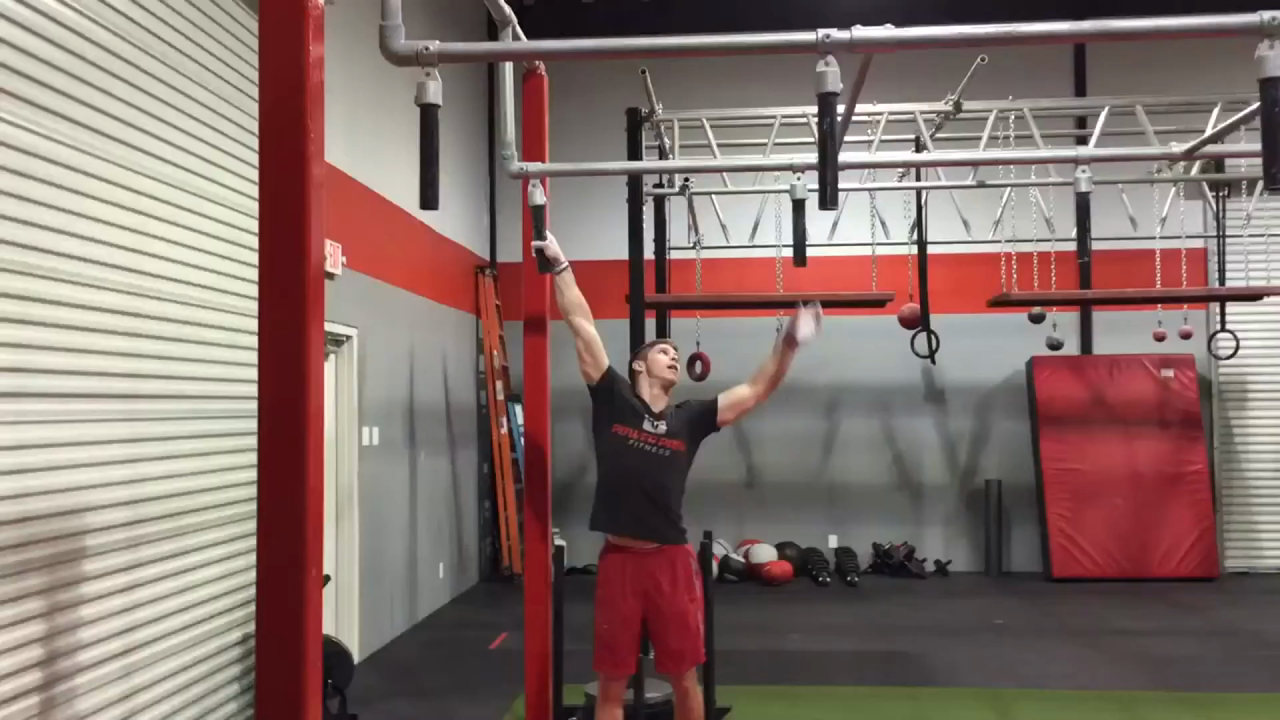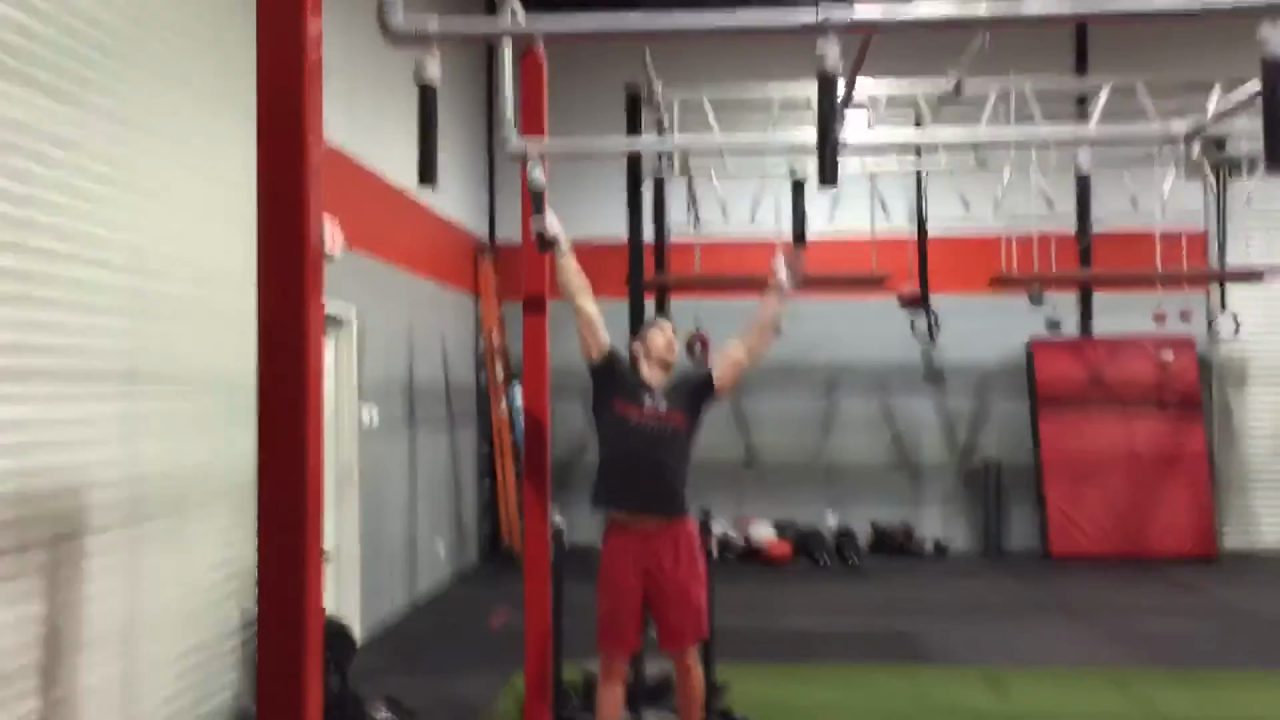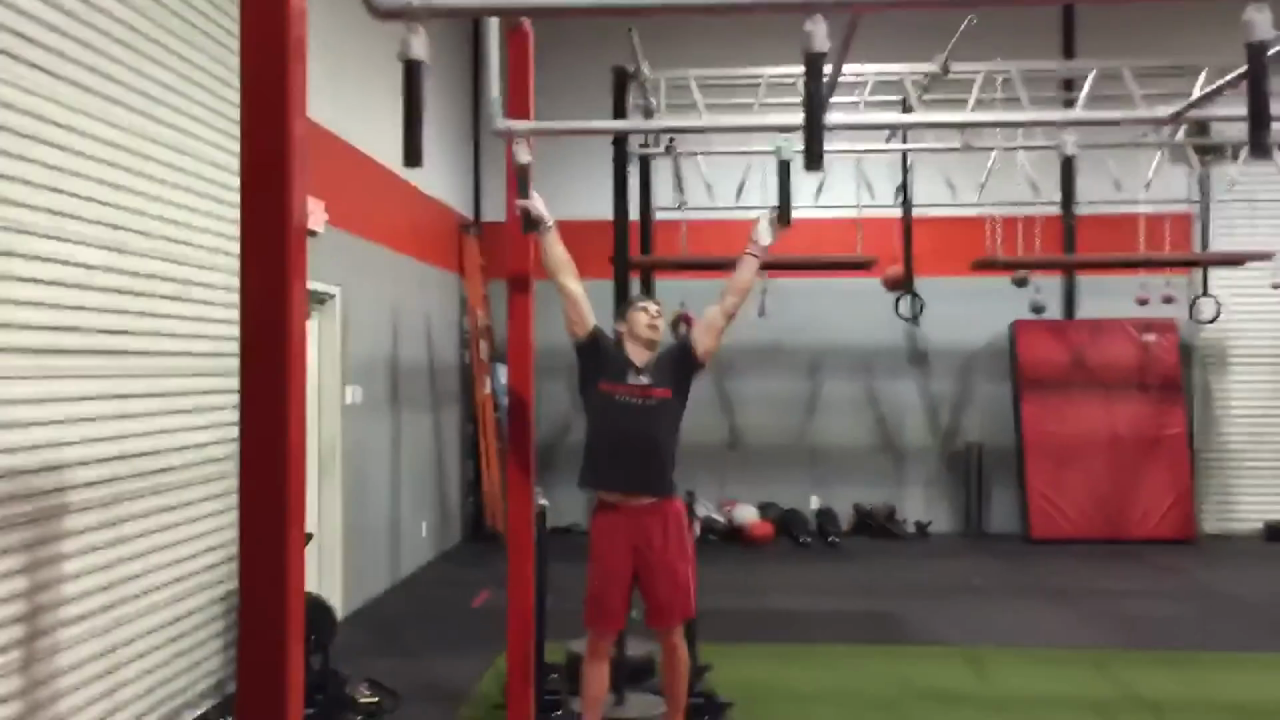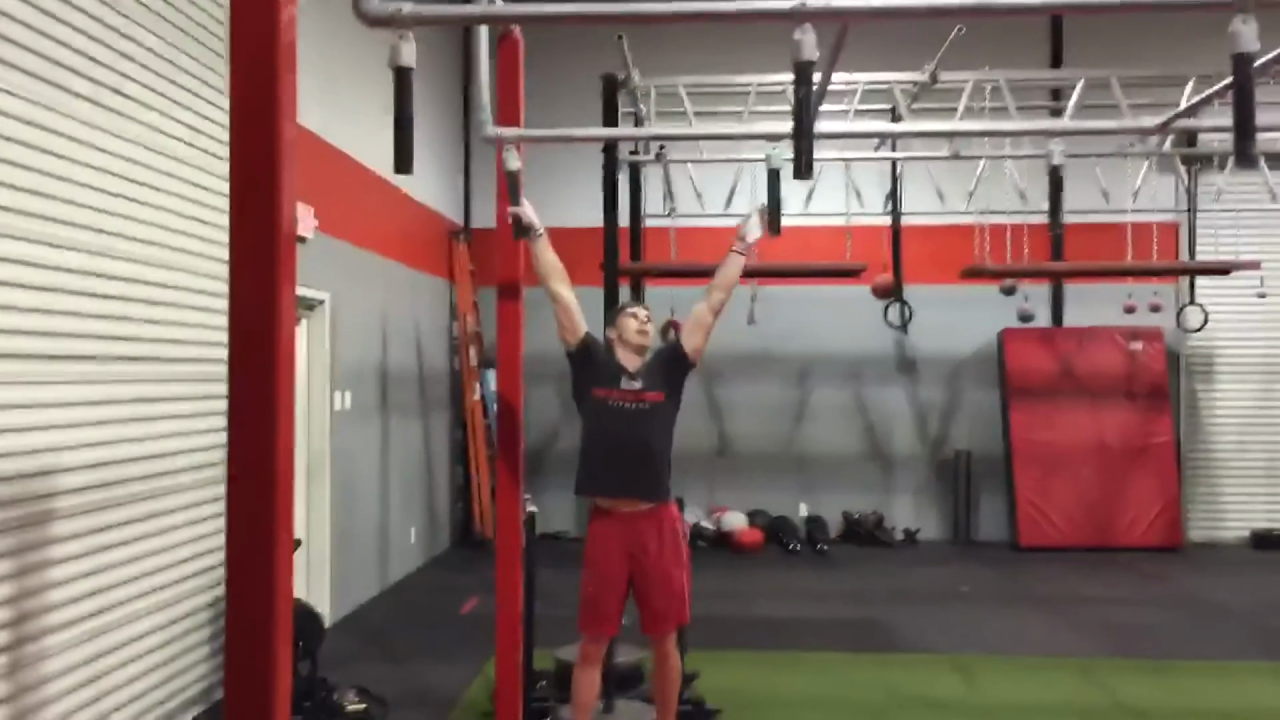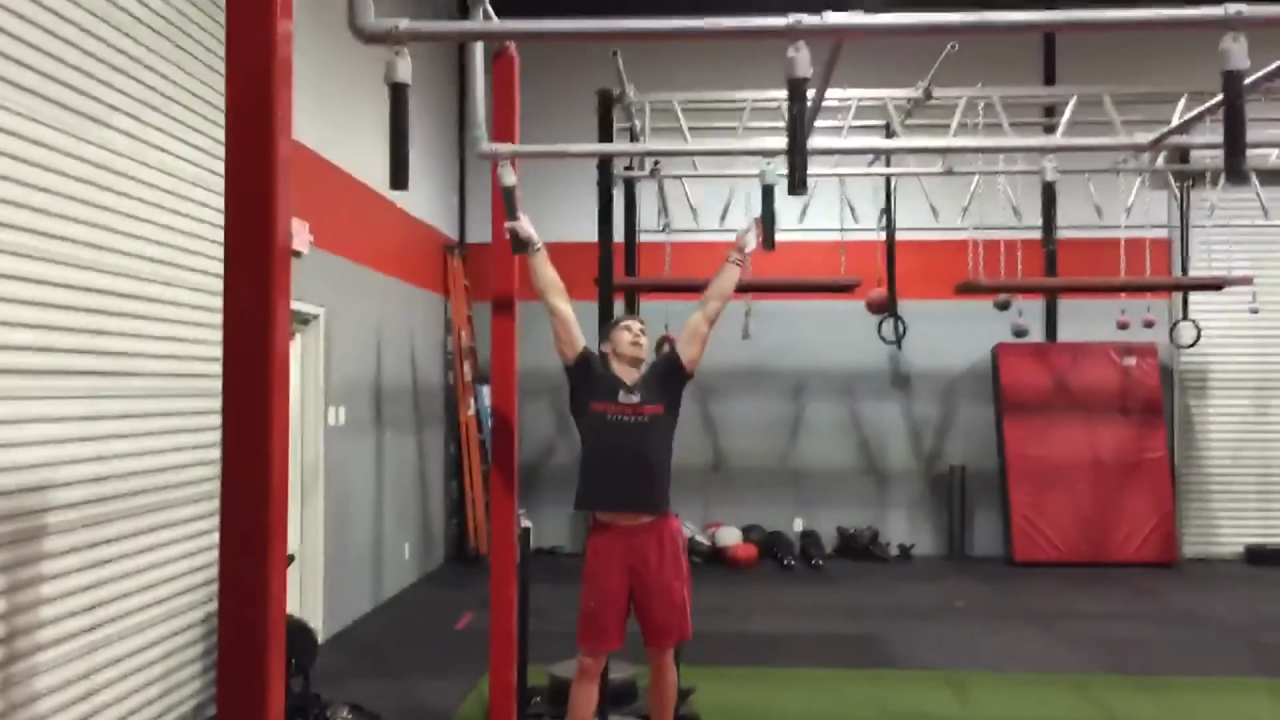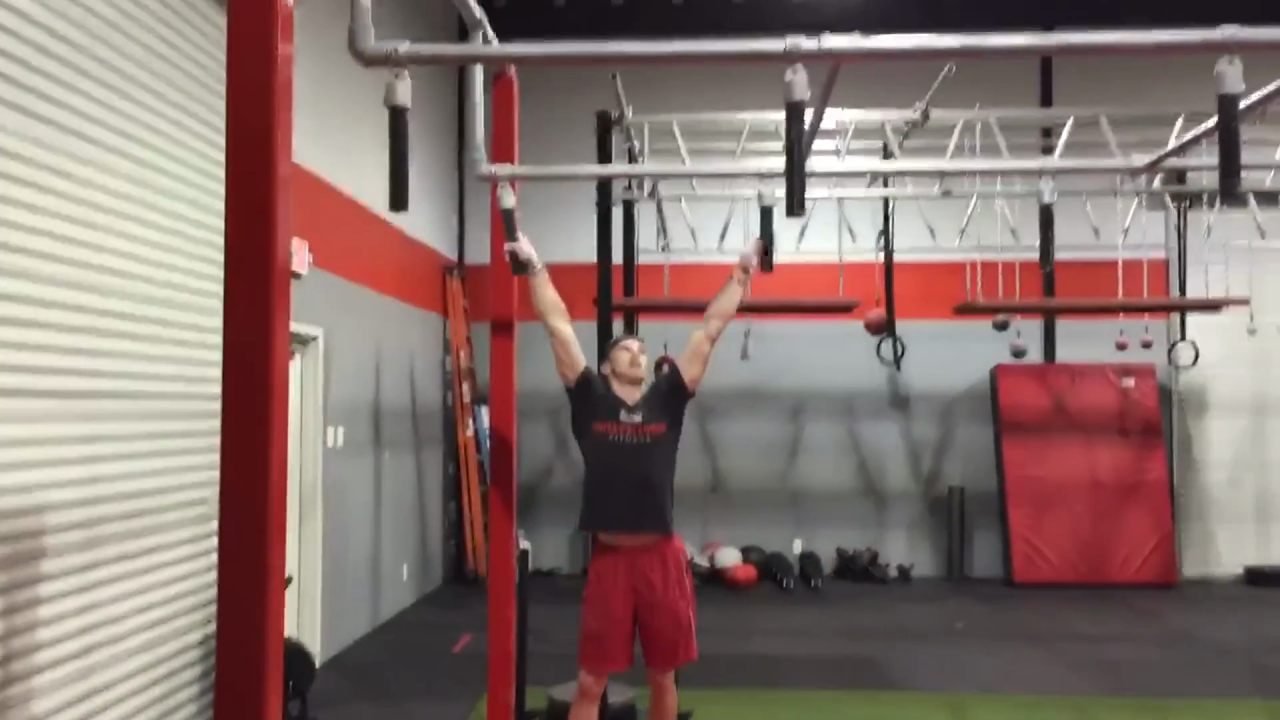
dt=0.1s
person 1, frame 1
left shoulder: (690, 418)
right shoulder: (613, 401)
left elbow: (756, 390)
right elbow: (582, 328)
left wrist: (789, 345)
right wrist: (560, 266)
left hip: (671, 559)
right hip: (620, 560)
left knee: (685, 676)
right knee: (612, 679)
person 1, frame 2
left shoulder: (688, 391)
right shoulder: (613, 379)
left elbow: (745, 350)
right elbow: (583, 306)
left wrist: (778, 289)
right wrist: (559, 244)
left hip: (672, 539)
right hip: (623, 539)
left knee: (686, 654)
right knee: (613, 661)
person 1, frame 3
left shoulder: (675, 365)
right shoulder: (598, 358)
left elbow: (726, 308)
right elbow: (568, 285)
left wrist: (756, 249)
right wrist: (545, 224)
left hip: (663, 516)
right hip: (611, 516)
left knee: (671, 632)
right knee: (601, 636)
person 1, frame 4
left shoulder: (668, 367)
right shoulder: (592, 366)
left elbow: (710, 304)
right elbow: (562, 295)
left wrist: (742, 245)
right wrist: (537, 232)
left hip: (658, 524)
right hip: (606, 526)
left knee: (664, 640)
right knee: (592, 645)
person 1, frame 5
left shoulder: (665, 380)
right shoulder: (589, 379)
left elbow: (706, 313)
right elbow: (559, 307)
left wrist: (739, 254)
right wrist: (534, 245)
left hip: (658, 538)
right hip: (607, 538)
left knee: (662, 655)
right knee: (590, 660)
person 1, frame 6
left shoulder: (667, 399)
right shoulder: (590, 399)
left elbow: (708, 331)
right elbow: (559, 327)
left wrist: (741, 272)
right wrist: (535, 266)
left hip: (661, 557)
right hip: (610, 559)
left knee: (663, 673)
right knee: (591, 679)
